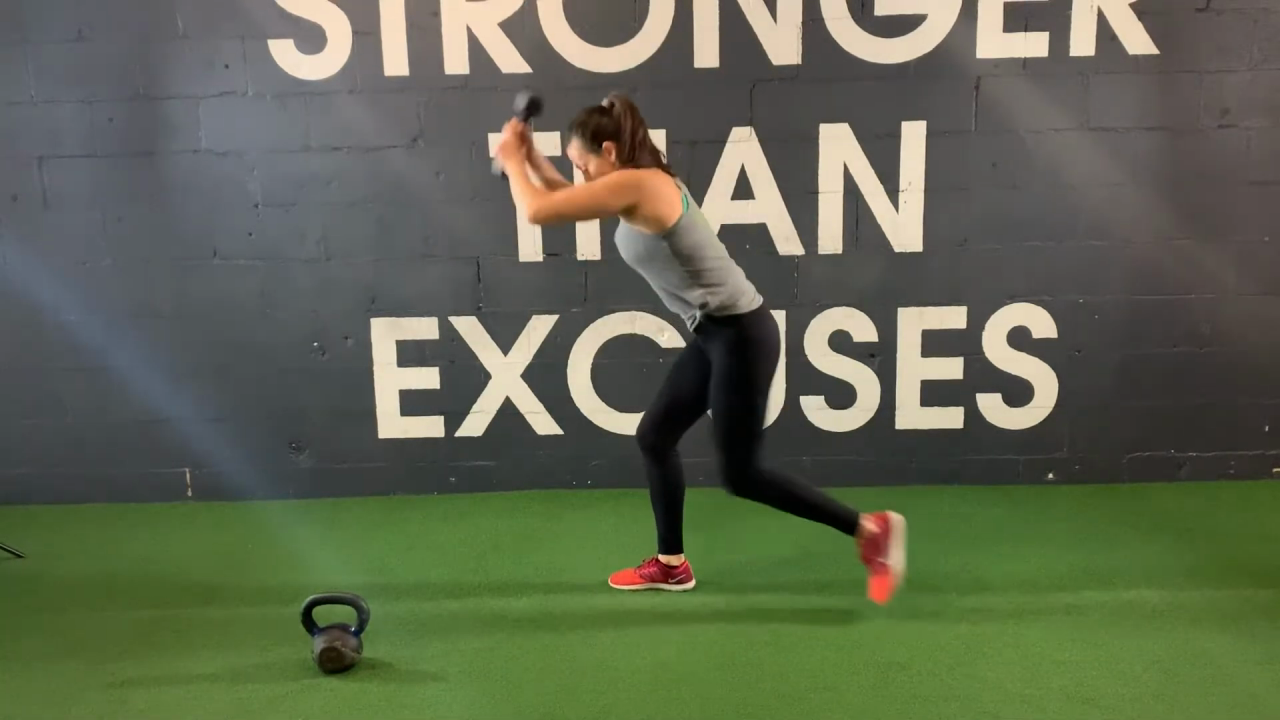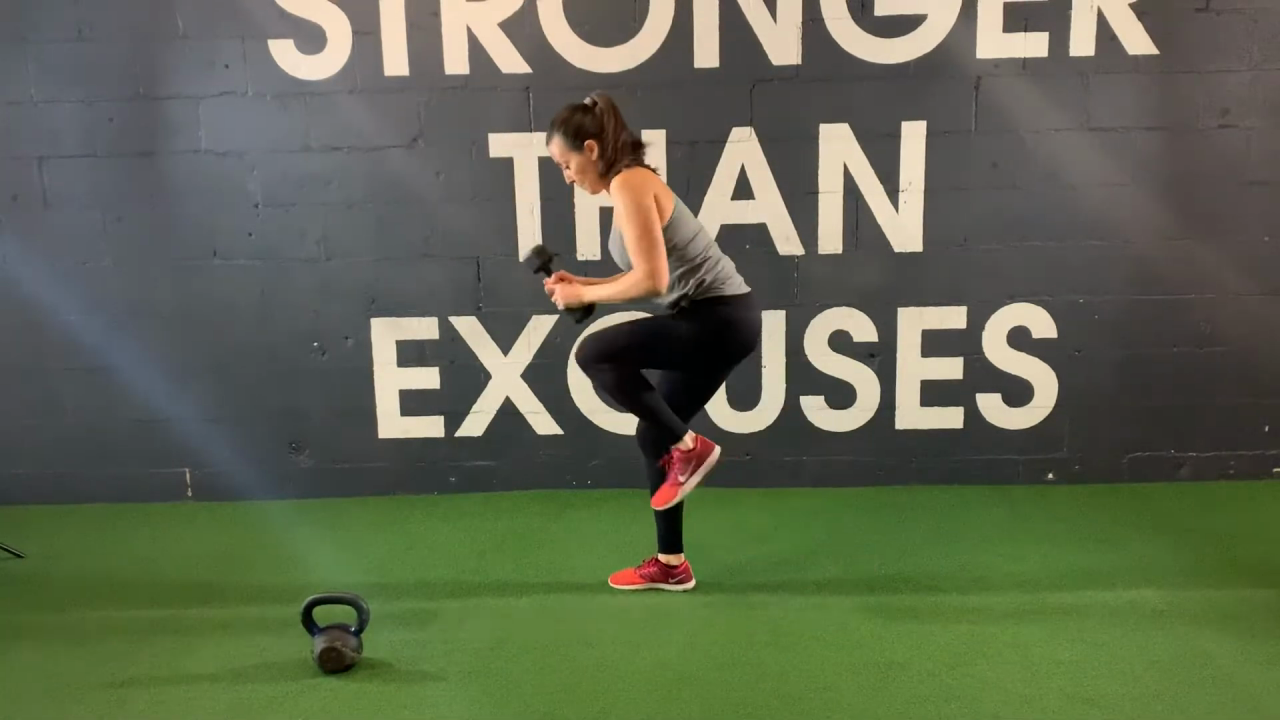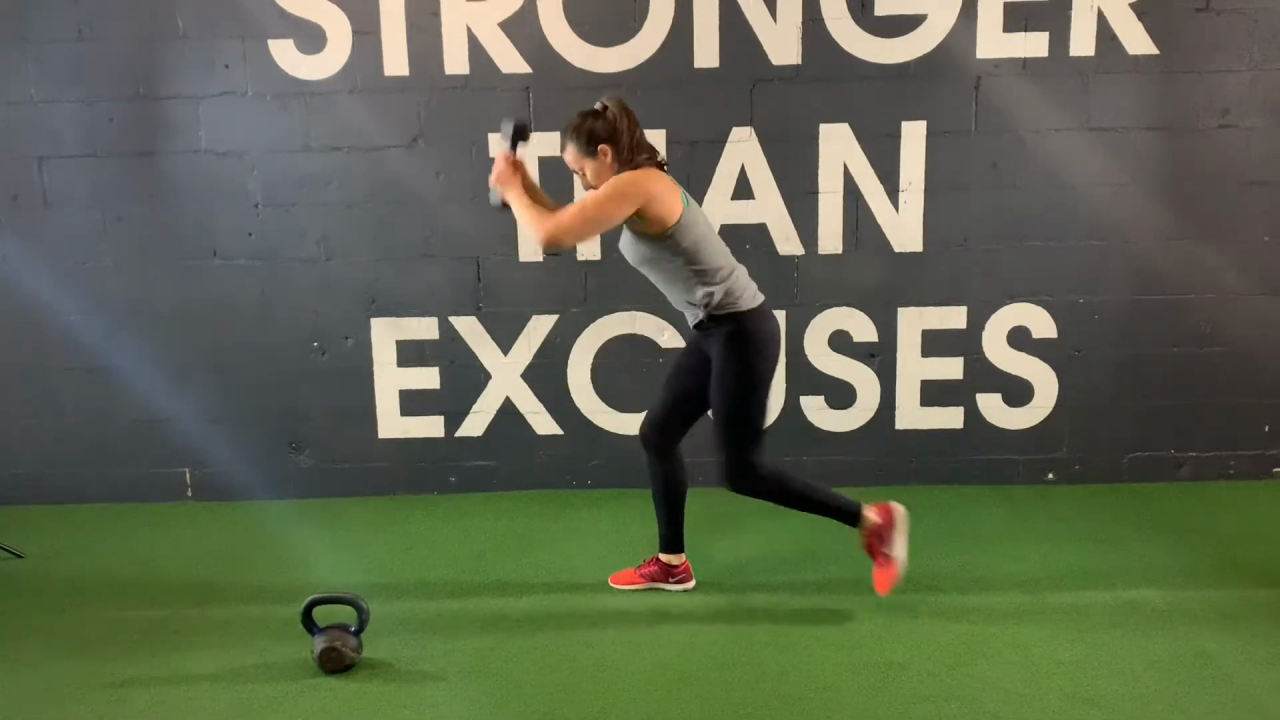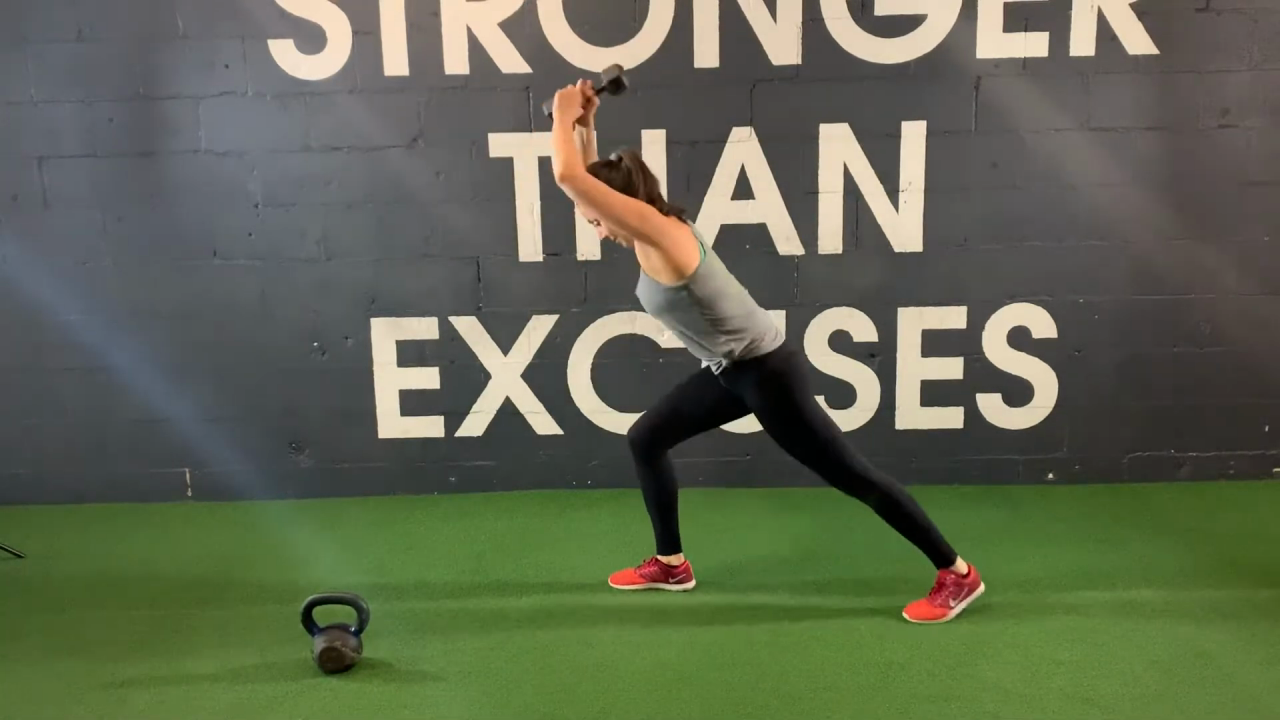
dt=0.3s
person 1, frame 1
left shoulder: (636, 183)
right shoulder: (646, 182)
left elbow: (537, 211)
right elbow: (561, 199)
left wrist: (511, 159)
right wrist: (532, 160)
left hip: (737, 334)
right hip: (713, 336)
left knee: (740, 474)
right knee: (654, 436)
left ankle: (871, 530)
right ankle: (670, 563)
person 1, frame 2
left shoulder: (630, 185)
right shoulder: (628, 183)
left elbow: (651, 281)
right elbow: (642, 273)
left wrist: (581, 294)
right wrist: (578, 285)
left hip: (723, 317)
right hip: (711, 317)
left knee: (596, 354)
right knee: (655, 433)
left ankle: (688, 449)
right ankle: (671, 563)
person 1, frame 3
left shoulder: (636, 186)
right shoulder: (635, 183)
left elbow: (551, 235)
right elbow: (561, 228)
left wrist: (513, 191)
right wrist: (524, 189)
left hip: (742, 330)
right hip: (715, 329)
left knee: (740, 472)
right knee: (658, 436)
left ankle: (874, 520)
right ankle: (671, 563)
person 1, frame 4
left shoulder: (659, 233)
right shoulder: (654, 229)
left elbow: (568, 177)
right elbow: (587, 181)
left wrist: (564, 116)
right wrist: (582, 124)
left hip: (766, 372)
right hip: (733, 370)
left knee: (851, 475)
right knee: (645, 439)
left ankle: (958, 575)
right ankle: (670, 564)
